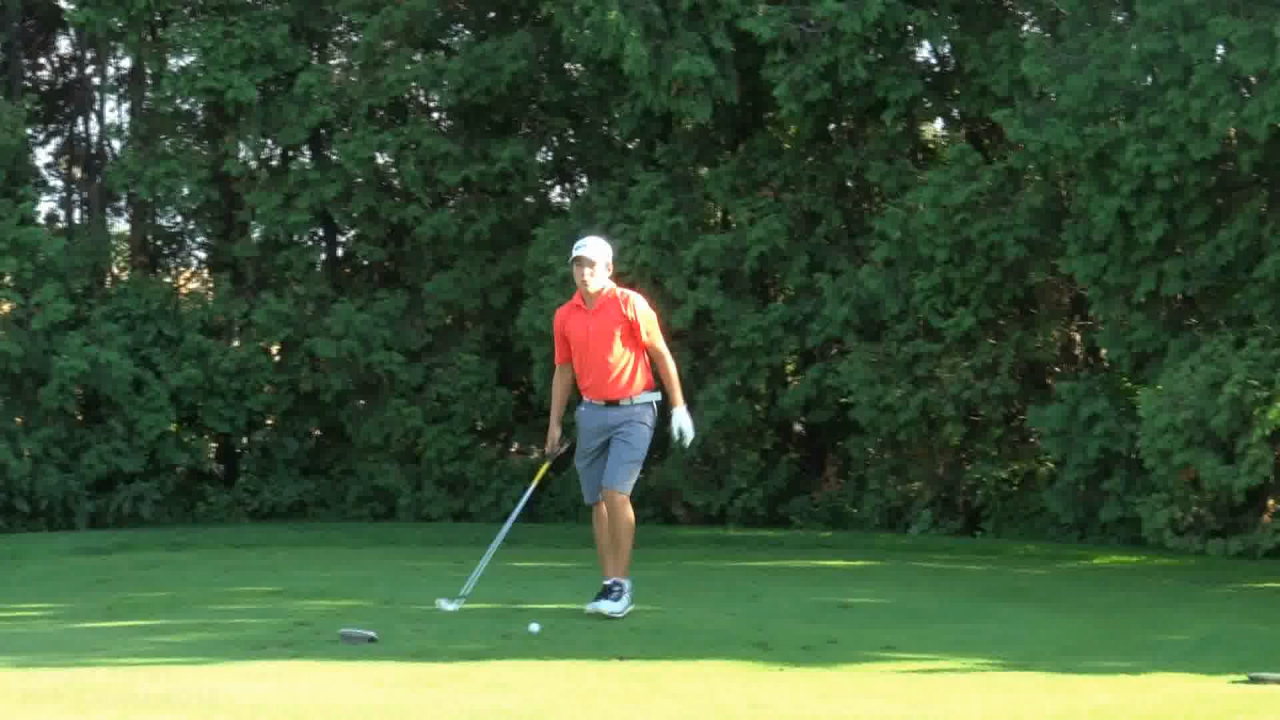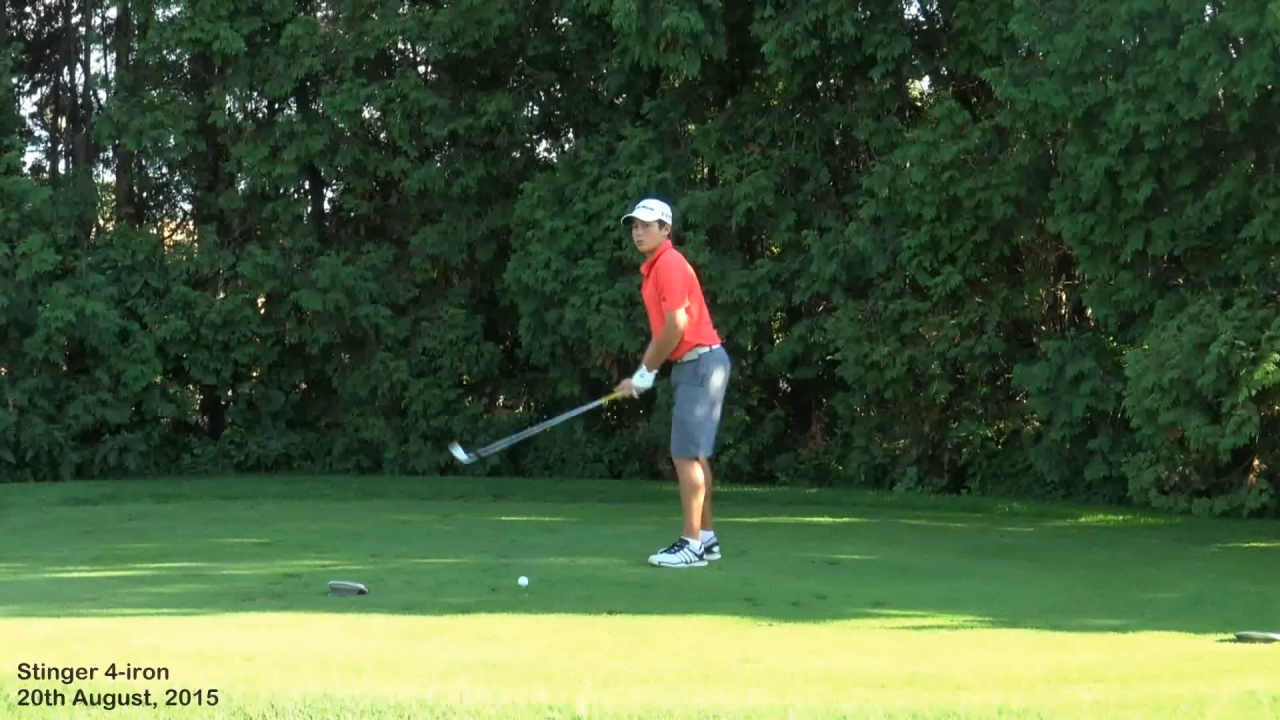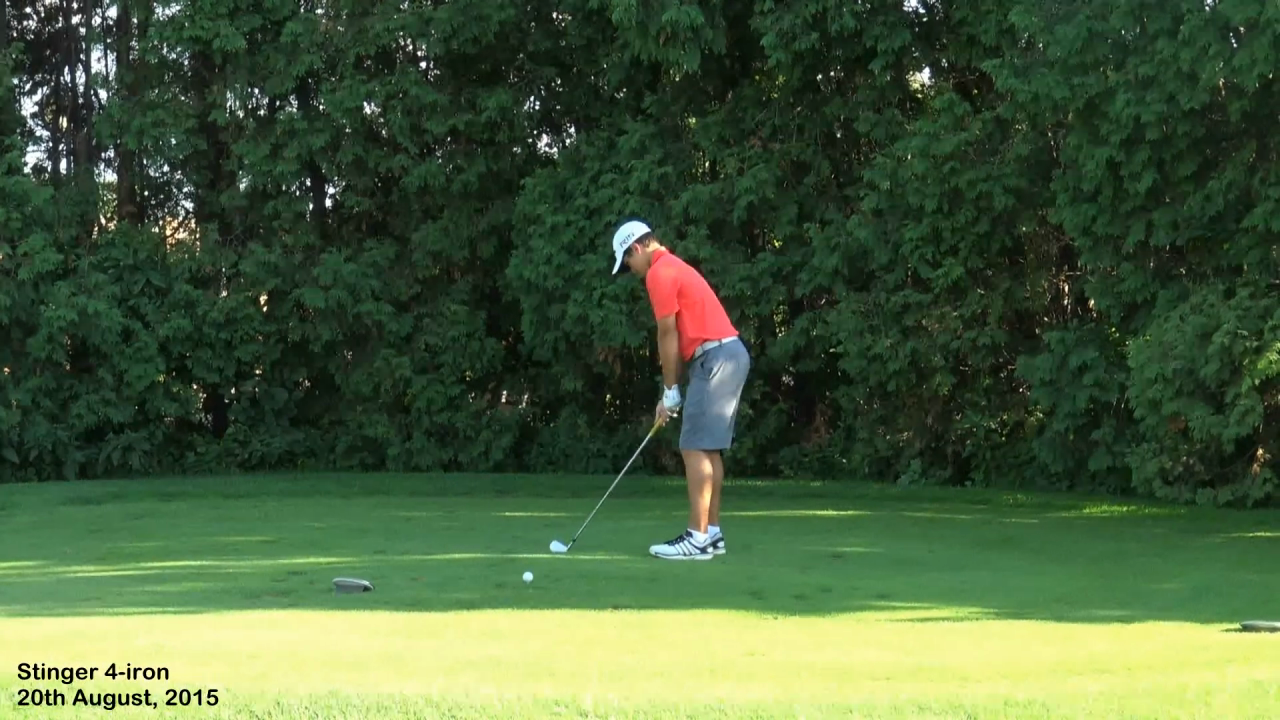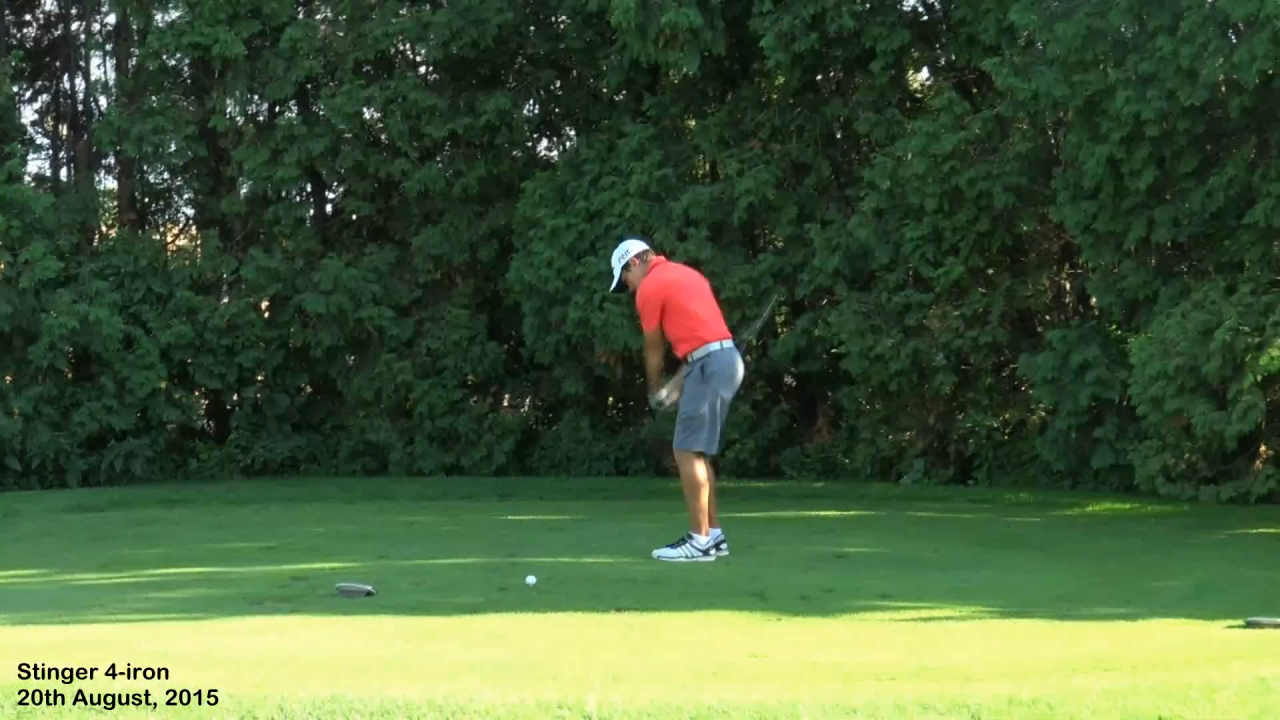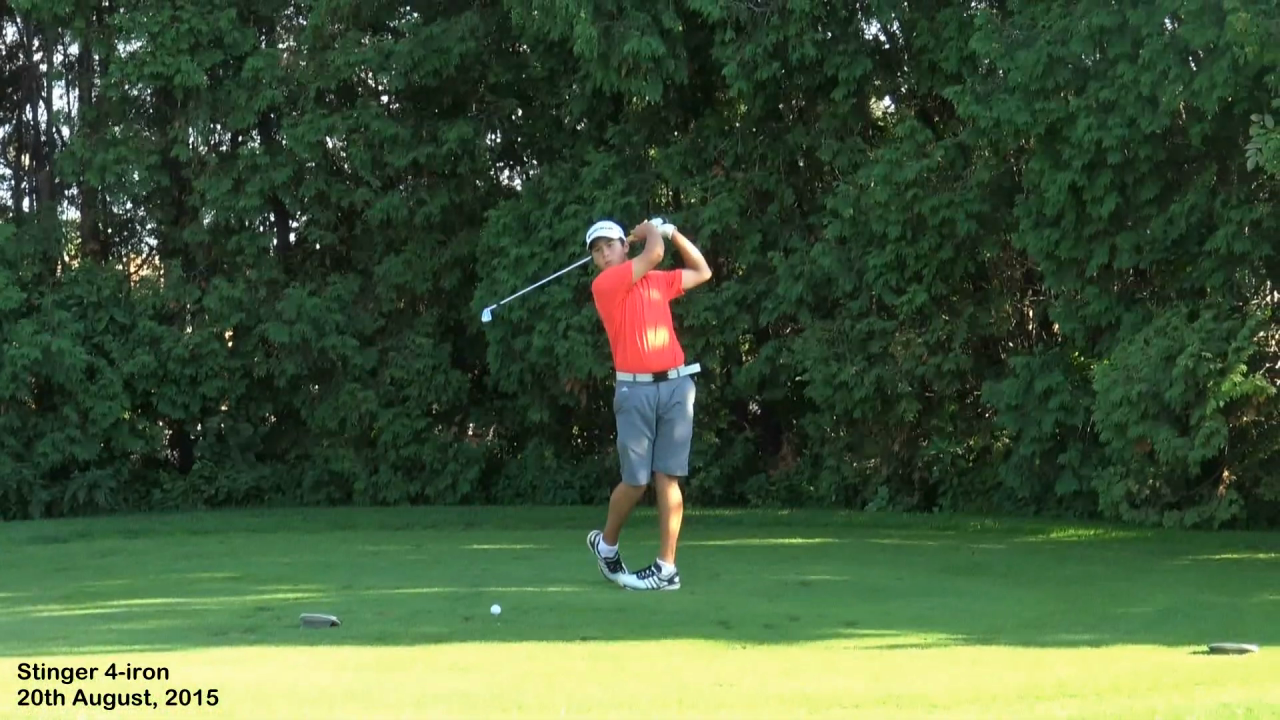
dt=1s
person 1, frame 1
left shoulder: (629, 304)
right shoulder: (564, 316)
left elbow: (661, 355)
right elbow: (564, 370)
left wrist: (679, 407)
right wrist: (555, 422)
left hip: (633, 410)
right hip: (591, 412)
left knee: (615, 493)
right knee: (597, 501)
left ankle: (621, 583)
right ankle: (610, 584)
person 1, frame 2
left shoulder: (670, 265)
right shoulder: (653, 271)
left elbow: (675, 328)
left wrist: (646, 371)
right wrist: (639, 375)
left hip: (702, 364)
right hip: (691, 366)
left knee: (686, 455)
right knee: (692, 455)
left ankle: (691, 545)
right ankle: (705, 536)
person 1, frame 3
left shoulder: (658, 274)
right shoulder: (675, 267)
left elbow: (668, 336)
left wrist: (670, 390)
right wrist: (673, 391)
left hip: (716, 358)
right hip: (731, 354)
left knee: (695, 447)
right knee: (709, 449)
left ankle: (697, 538)
right ankle: (711, 532)
person 1, frame 4
left shoulder: (651, 288)
right shoulder: (682, 273)
left elbow: (653, 349)
left wrist: (659, 388)
right wrist: (675, 384)
left hip: (711, 363)
right hip: (710, 364)
left knee: (688, 451)
right knee: (690, 452)
left ankle: (700, 540)
right ankle: (712, 534)
person 1, frame 5
left shoulder: (657, 280)
right shoulder: (604, 284)
left elbow: (702, 272)
right elbow: (654, 254)
left wrist: (671, 231)
right wrist: (651, 232)
left hip: (676, 384)
right hip: (635, 389)
left knee: (667, 477)
right knee: (636, 479)
left ankle: (666, 566)
right ankle: (606, 543)
